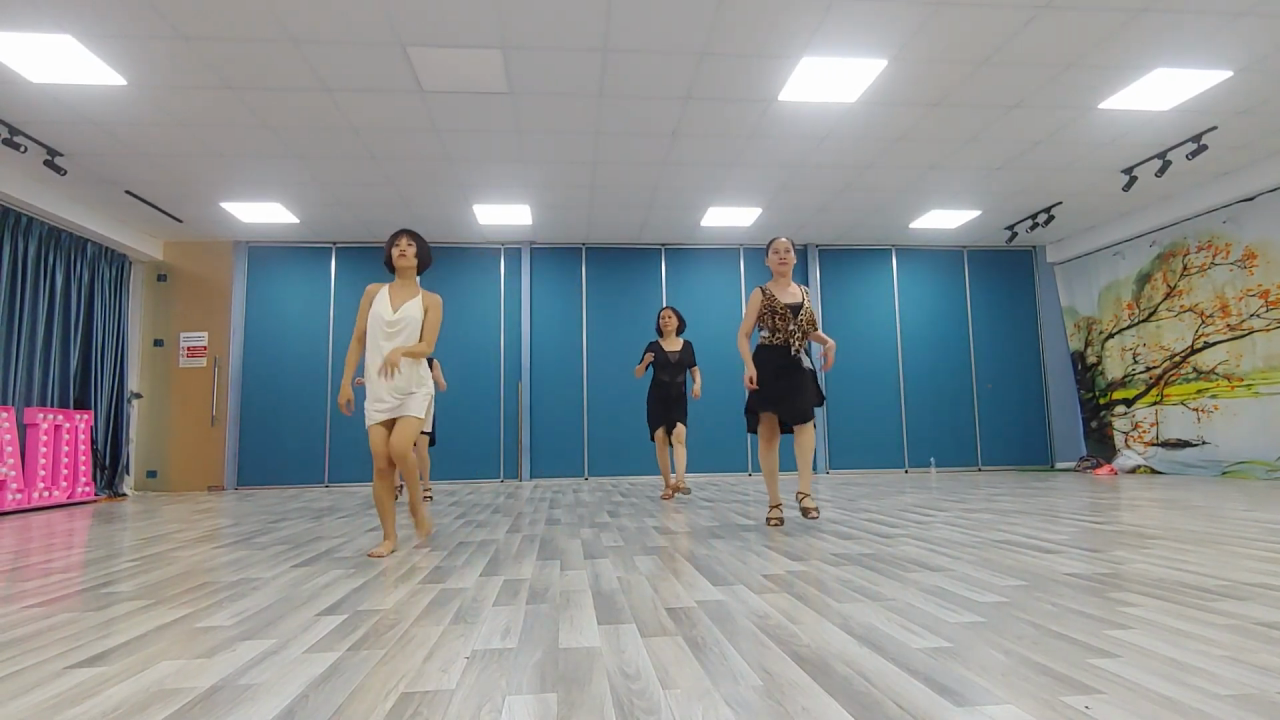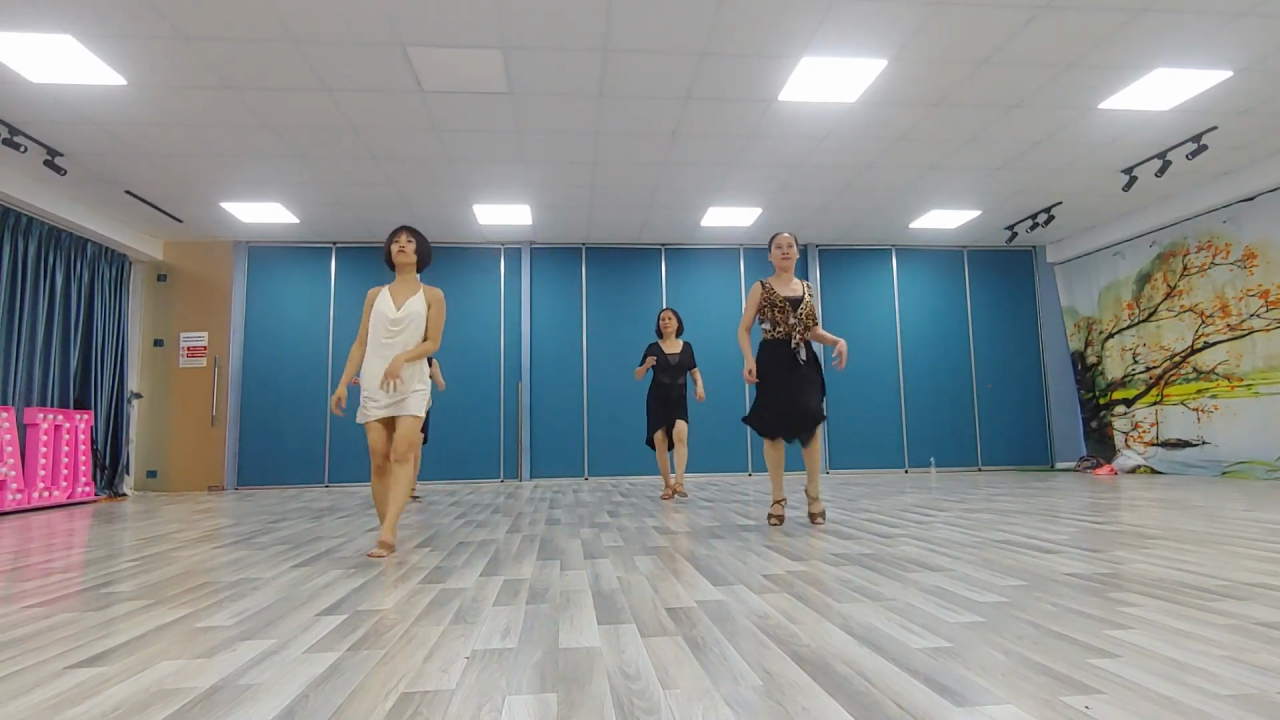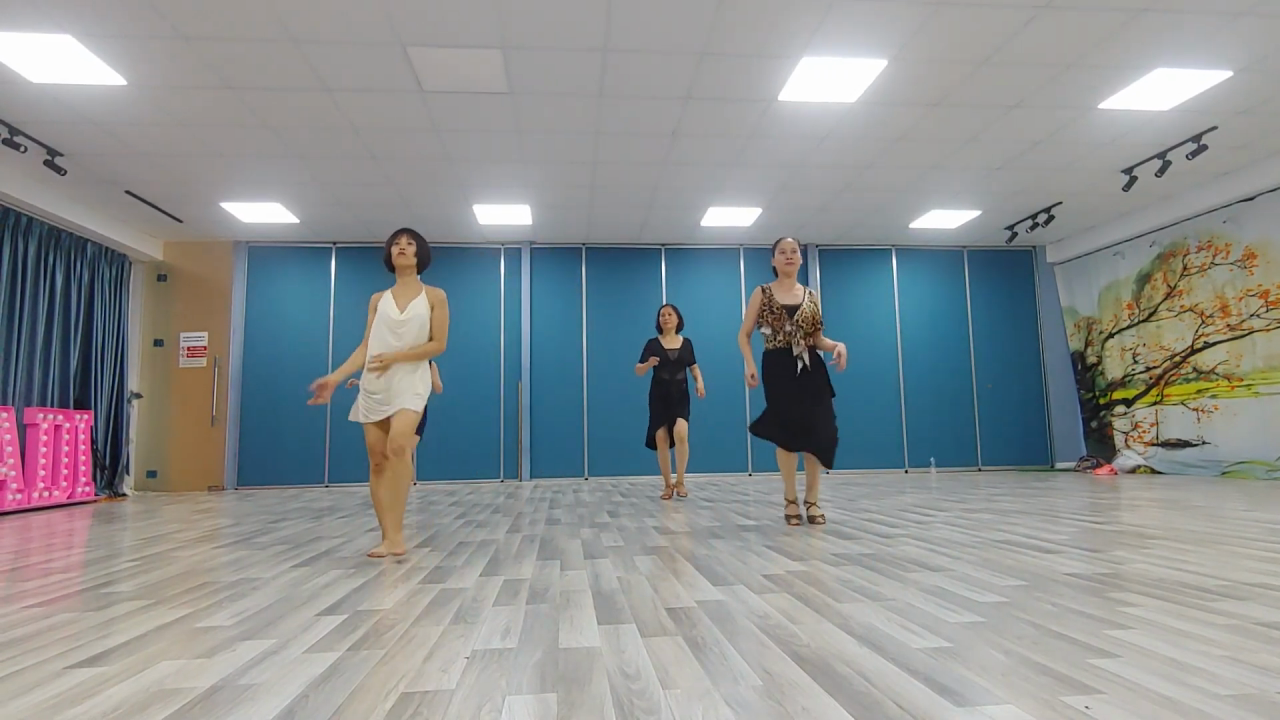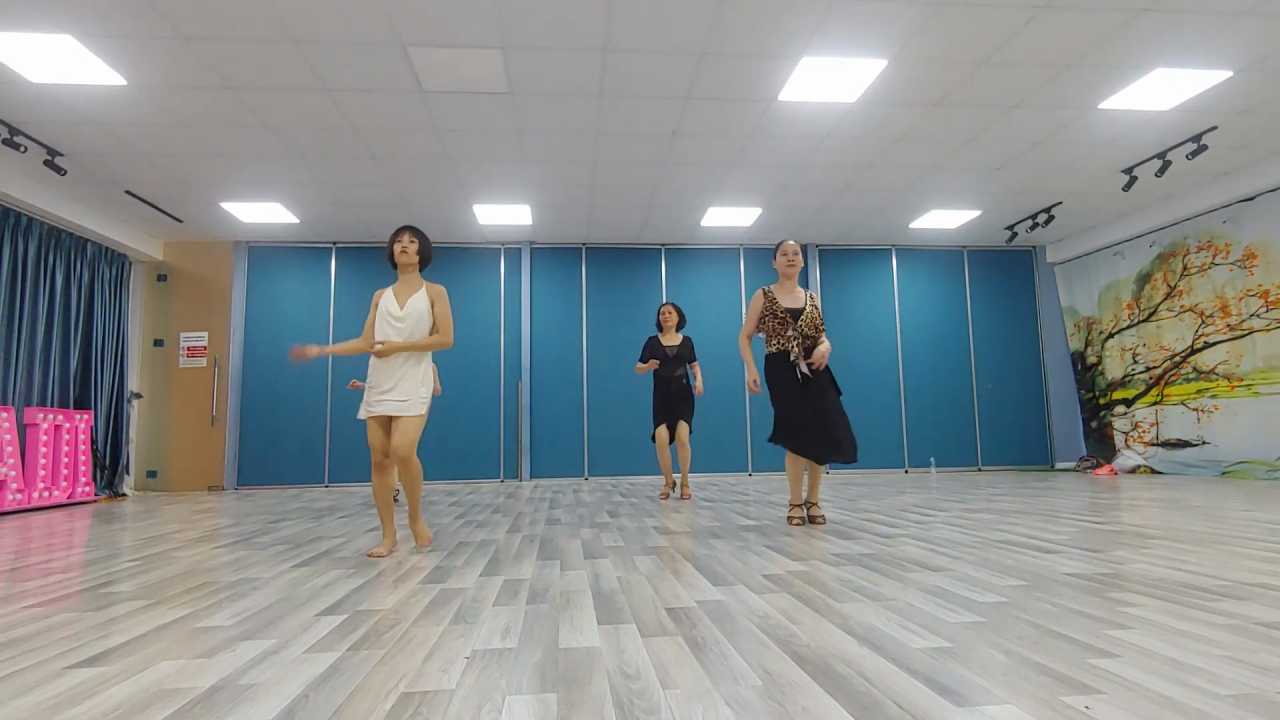
dt=0.1s
person 1, frame 1
left shoulder: (431, 300)
right shoulder: (373, 292)
left elbow: (427, 348)
right elbow: (358, 341)
left wrist: (398, 352)
right wrist: (345, 383)
left hip: (413, 389)
right hip: (378, 393)
left knee: (401, 451)
right knee: (381, 465)
left ankle: (417, 506)
right ankle: (389, 536)
person 1, frame 2
left shoulder: (433, 295)
right shoulder: (375, 295)
left elbow: (433, 343)
right elbow: (362, 343)
left wrist: (400, 359)
right wrist: (342, 385)
left hip: (412, 386)
right hip: (375, 389)
left knee: (402, 450)
right knee: (379, 462)
left ankle: (389, 528)
right ankle: (386, 536)
person 1, frame 3
left shoulder: (434, 296)
right shoulder: (378, 299)
left elbow: (439, 344)
right elbow: (366, 347)
left wrist: (395, 357)
right wrist: (334, 379)
left hip: (411, 386)
right hip: (374, 389)
left knee: (399, 446)
right knee: (378, 462)
left ankle: (396, 531)
right ankle: (387, 535)
person 1, frame 4
left shoulder: (434, 292)
right shoulder: (380, 296)
left elbow: (445, 338)
right elbow: (364, 342)
left wrist: (398, 346)
right wrist: (322, 351)
left hip: (413, 384)
right hip: (379, 385)
left knee: (403, 450)
right knee: (380, 459)
left ankle: (416, 518)
right ankle: (388, 533)
person 2, frame 1
left shoulder: (804, 292)
right shoulder: (760, 294)
right elbow: (743, 335)
left wrist: (828, 341)
right wrist: (749, 366)
left hip: (798, 365)
right hip: (768, 364)
left knee: (803, 420)
right knee: (767, 432)
left ankle: (805, 492)
right ankle: (774, 503)
person 2, frame 2
left shoulder: (806, 288)
right shoulder: (761, 288)
right elbow: (743, 329)
left wrist: (837, 341)
right wrist: (749, 360)
left hip: (804, 361)
right hip: (772, 360)
left knee: (811, 420)
right knee: (776, 427)
left ankle: (813, 495)
right ankle: (777, 500)
person 2, frame 3
left shoulder: (810, 295)
right shoulder: (762, 293)
left elbow: (816, 336)
right elbow: (744, 334)
left wrist: (837, 345)
right wrist: (749, 364)
left hip: (809, 367)
right hip: (778, 367)
left knee: (819, 430)
right knee: (787, 432)
left ankle: (812, 499)
right ankle: (790, 498)
person 2, frame 4
left shoulder: (811, 298)
right shoulder: (763, 296)
left elbow: (821, 336)
right elbow: (744, 337)
left wrist: (825, 347)
right wrist: (751, 369)
left hip: (813, 370)
right hip: (781, 371)
left knee: (825, 431)
right knee: (795, 438)
left ankle: (812, 496)
right ankle: (796, 503)
person 3, frame 1
left shoulder: (687, 345)
right shoulder: (653, 346)
left elbow: (694, 369)
right elbow: (638, 373)
left wrist: (697, 383)
right wrist: (645, 362)
left hip: (679, 399)
right hip: (657, 399)
left knee: (679, 436)
right knee: (661, 440)
left ankle: (680, 481)
right ankle: (668, 484)
person 3, frame 2
left shoulder: (686, 347)
right shoulder: (653, 348)
left elbow: (694, 371)
right elbow: (637, 375)
left wrist: (699, 385)
right wrist: (646, 366)
left hip: (679, 400)
right hip: (657, 400)
left knee: (680, 435)
right knee: (660, 442)
left ankle: (679, 482)
right ankle: (667, 485)
person 3, frame 3
left shoulder: (686, 343)
right shoulder: (653, 344)
left elbow: (693, 367)
right elbow: (638, 371)
left wrist: (700, 382)
right wrist: (648, 364)
left hip: (681, 396)
right hip: (659, 397)
left knee: (681, 434)
right knee: (662, 440)
left ankle: (680, 482)
right ankle: (668, 485)
person 3, frame 4
left shoulder: (686, 341)
right shoulder: (652, 341)
left elbow: (694, 365)
right elbow: (638, 368)
left wrist: (699, 380)
right wrist: (648, 366)
left hip: (683, 395)
right hip: (662, 397)
left knee: (682, 438)
right knee: (661, 439)
left ankle: (685, 484)
right ankle: (668, 481)
